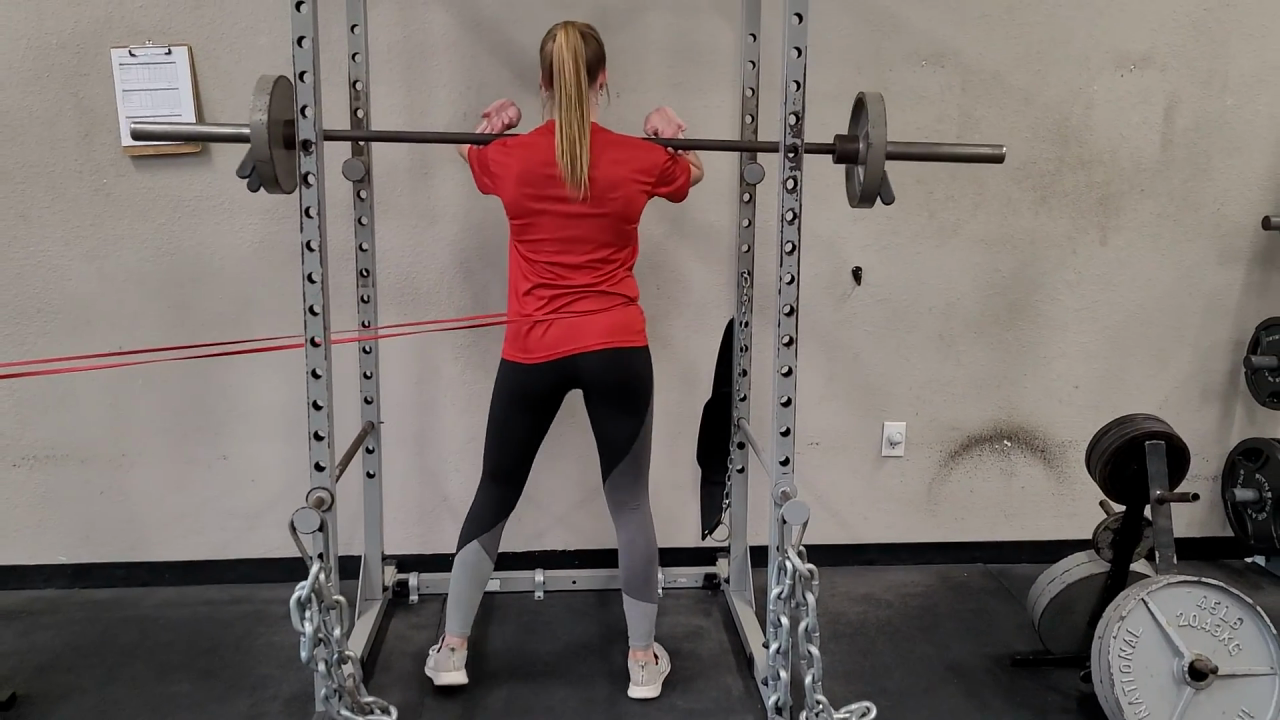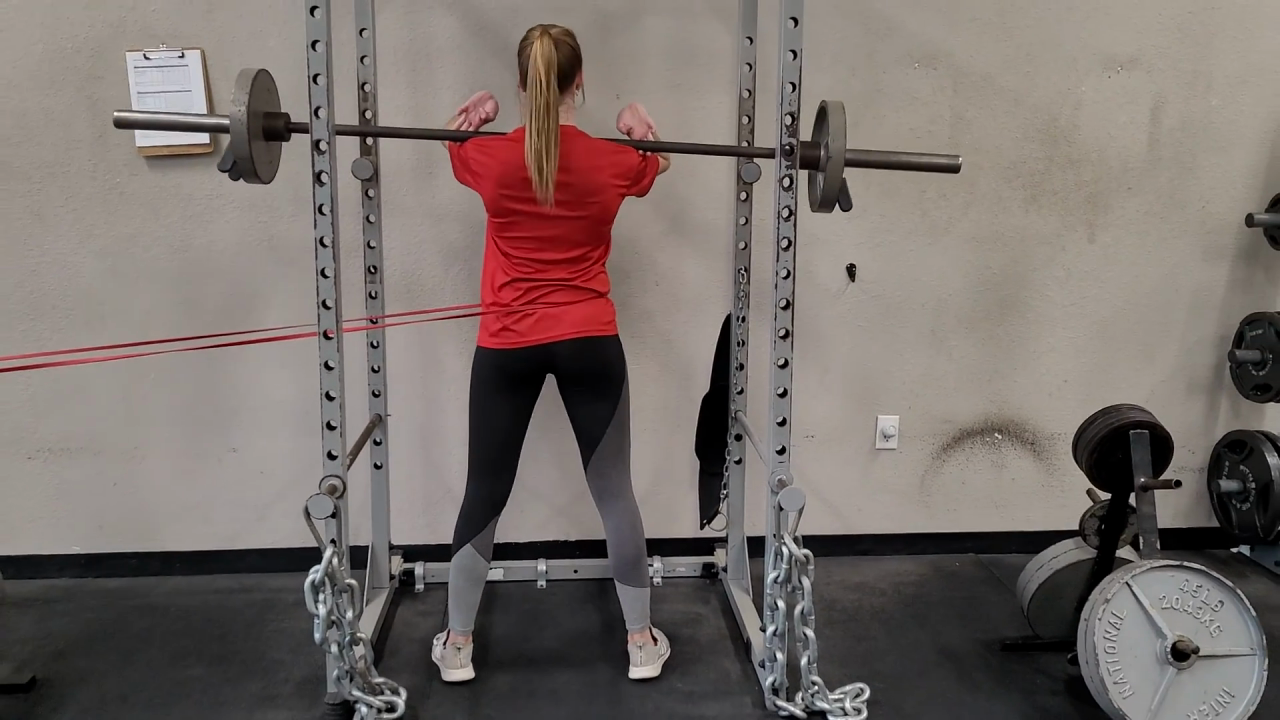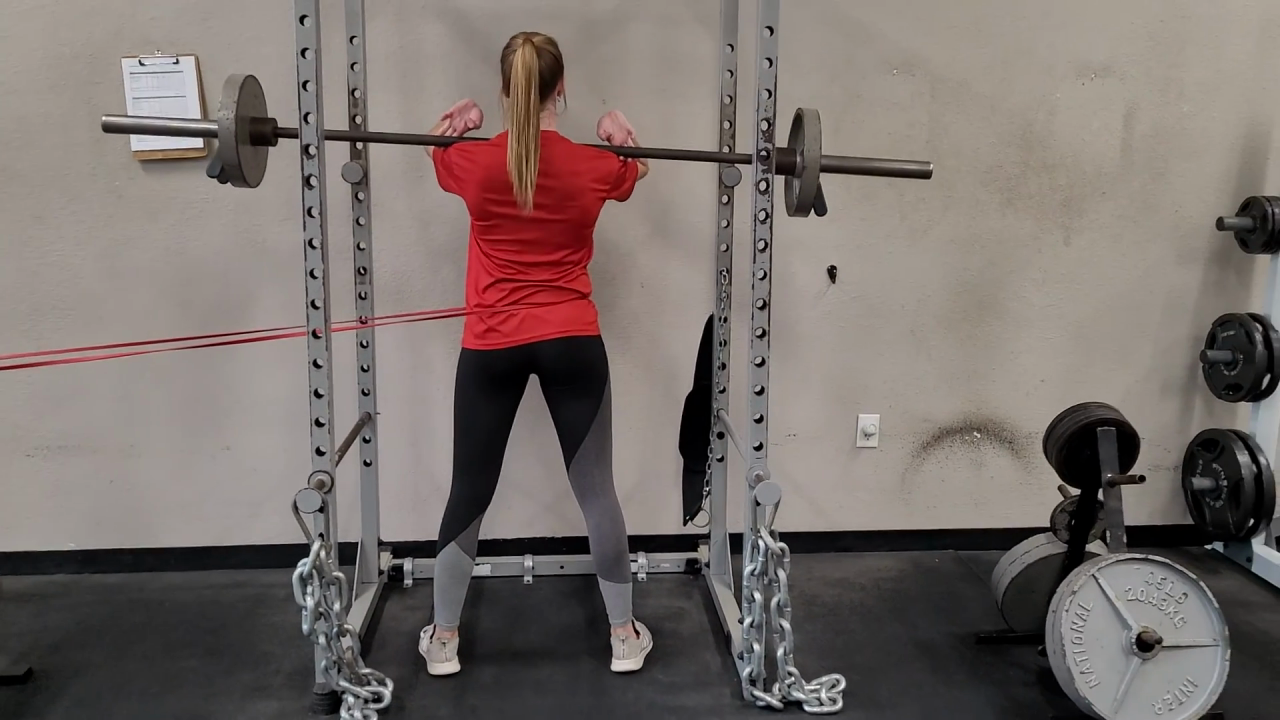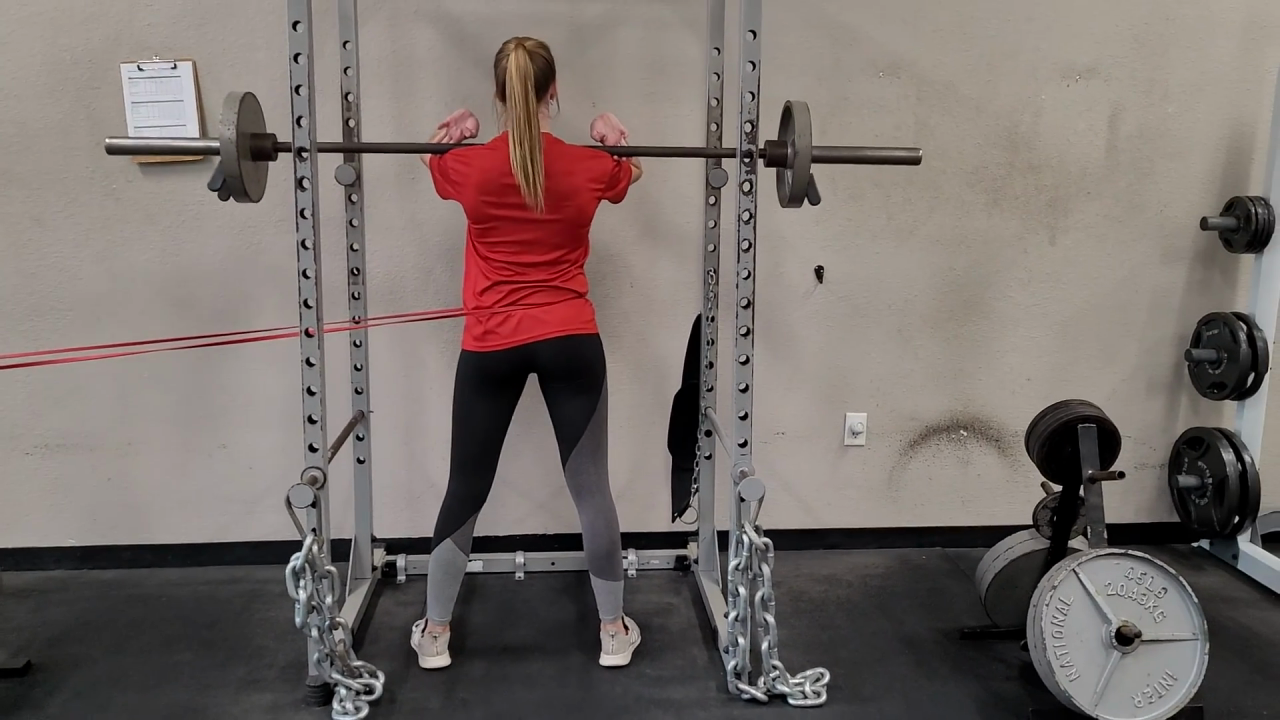
dt=0.4s
person 1, frame 1
left shoulder: (510, 158)
right shoulder: (641, 159)
left elbow: (473, 155)
right elbow: (691, 173)
left wrist: (491, 128)
left hip: (532, 356)
right hip: (618, 352)
left knee: (494, 497)
right knee: (630, 503)
left ankle: (452, 647)
right ankle: (643, 659)
person 1, frame 2
left shoulder: (489, 158)
right shoulder: (615, 163)
left elbow: (456, 143)
right elbow: (655, 163)
left wrist: (472, 118)
left hip: (507, 347)
right hip: (590, 344)
left knee: (484, 494)
right knee: (613, 492)
left ankle: (456, 644)
right ankle: (641, 641)
person 1, frame 3
left shoulder: (471, 163)
right shoulder: (596, 167)
left elbow: (437, 150)
right elbow: (635, 169)
left wrist: (455, 124)
left hip: (490, 347)
right hip: (572, 344)
left knee: (469, 493)
right knee: (595, 489)
left ankle: (442, 639)
right ankle: (625, 635)
person 1, frame 4
left shoulder: (468, 167)
right shoulder: (591, 167)
left elbow: (433, 160)
right elbow: (630, 172)
left wrist: (454, 134)
left hip: (491, 348)
right hip: (572, 343)
left knee: (466, 490)
right knee: (591, 487)
left ankle: (434, 633)
right ankle: (614, 631)
